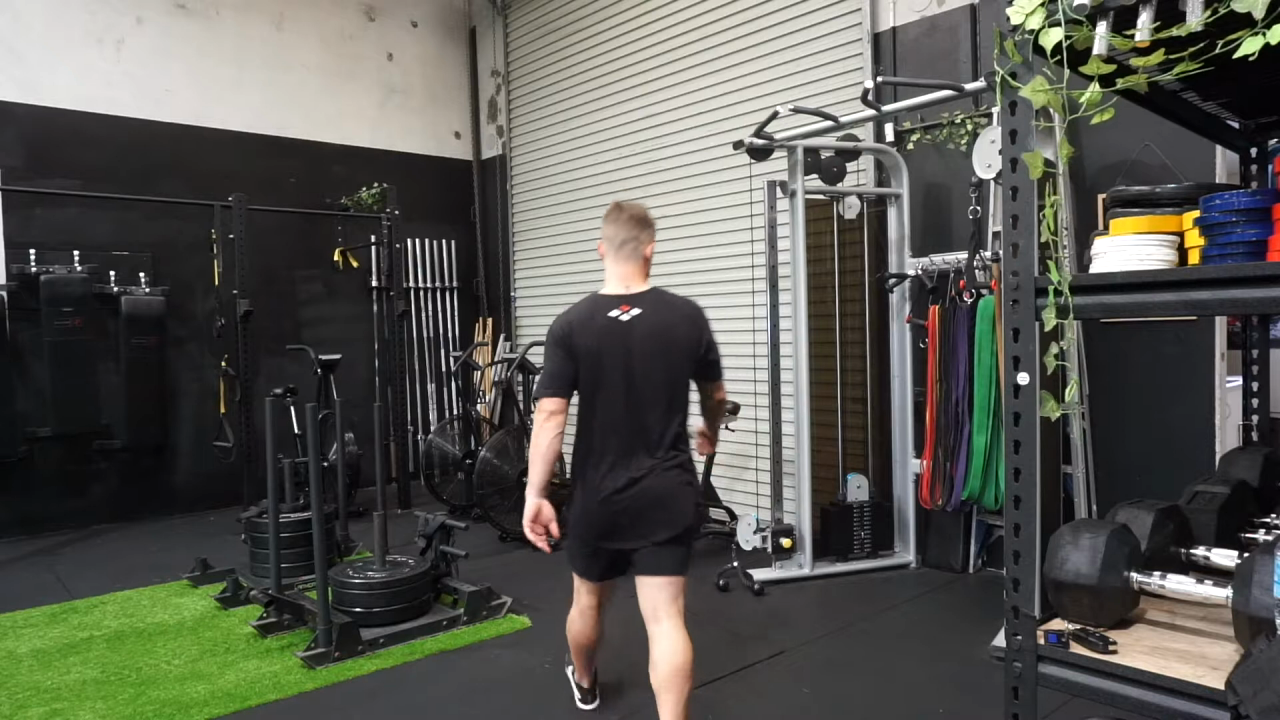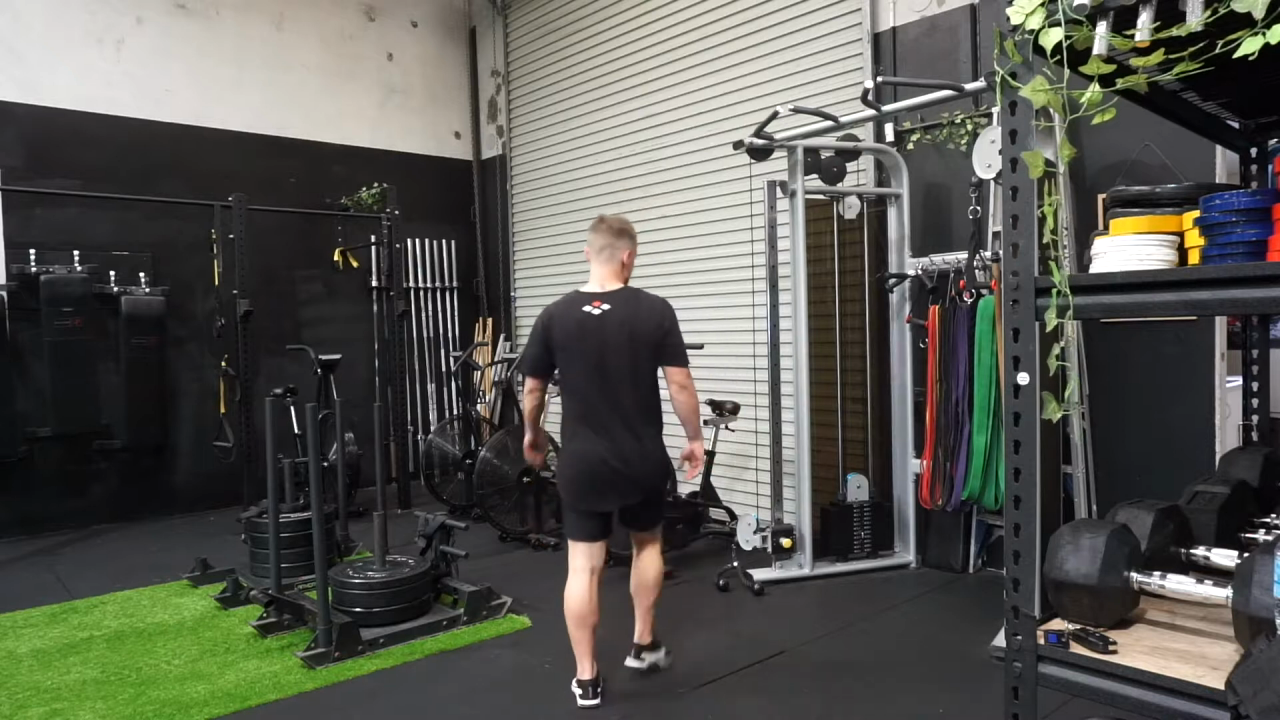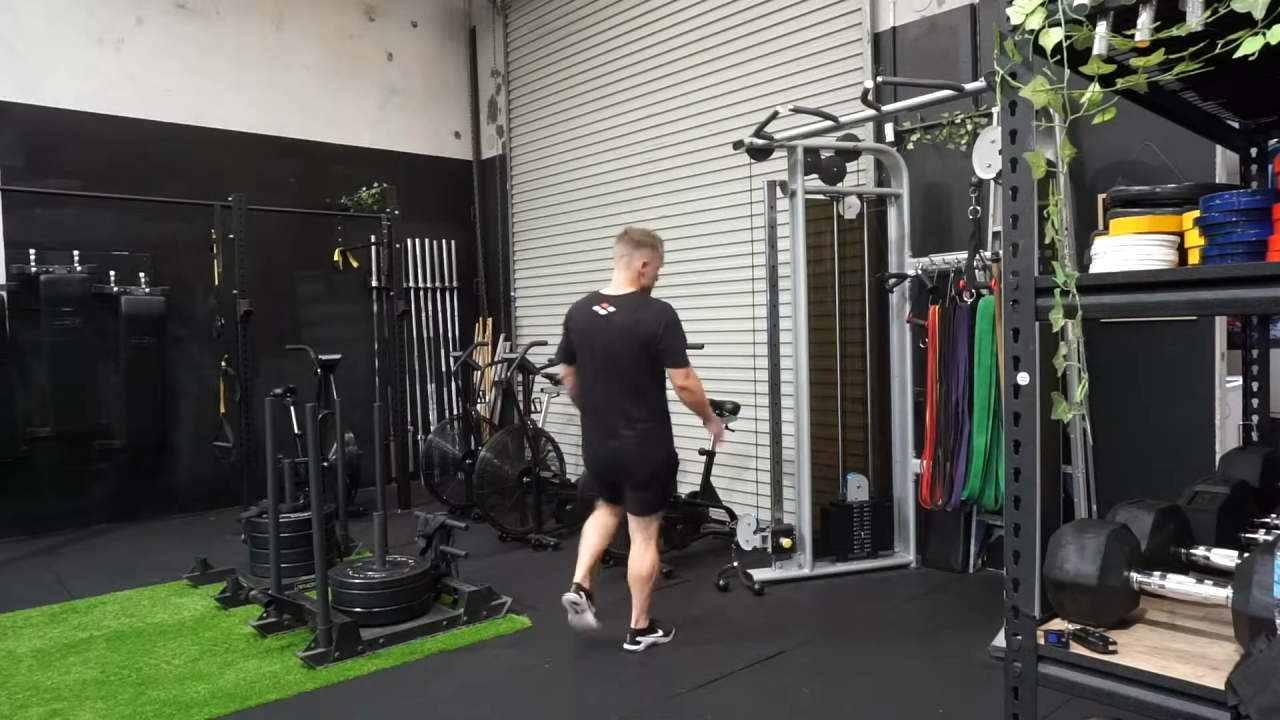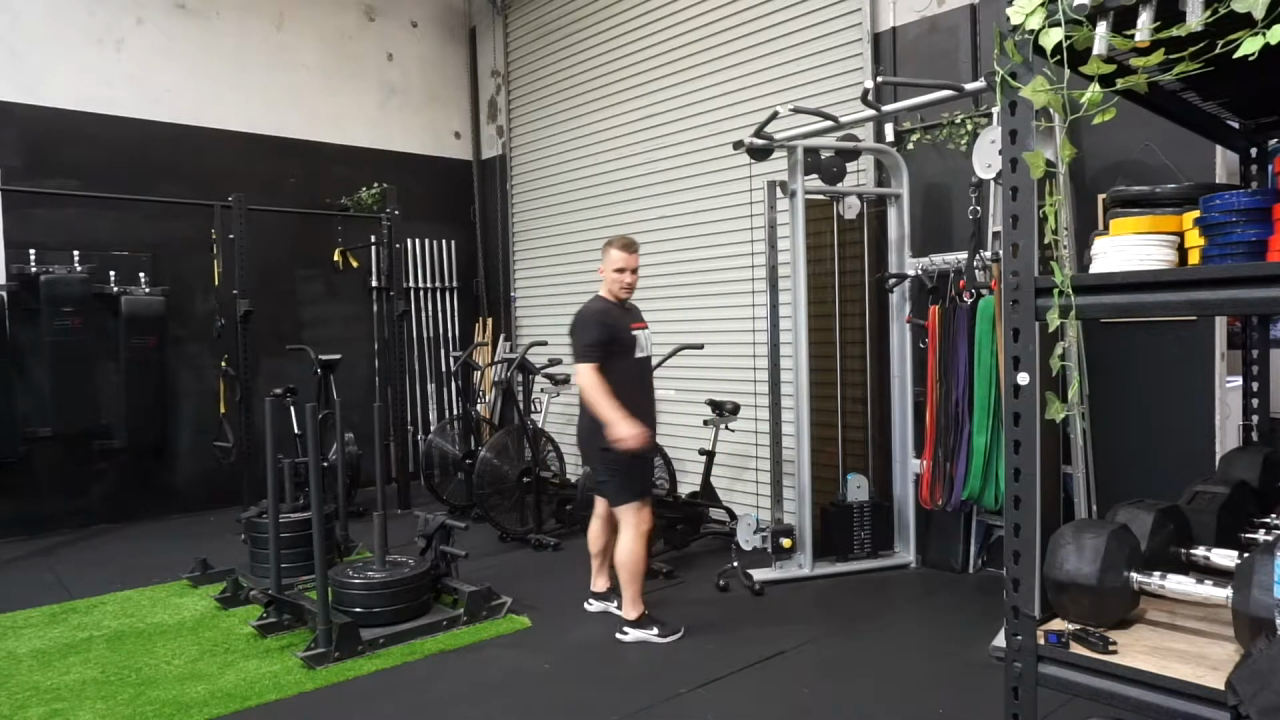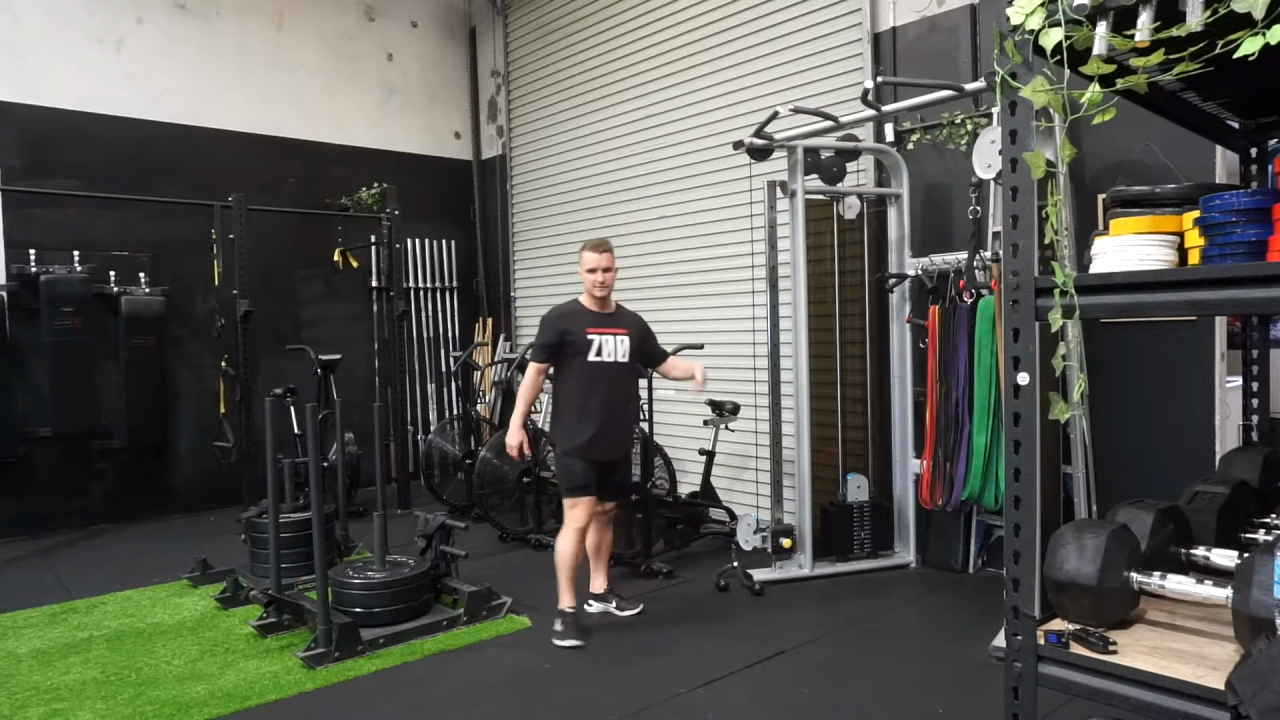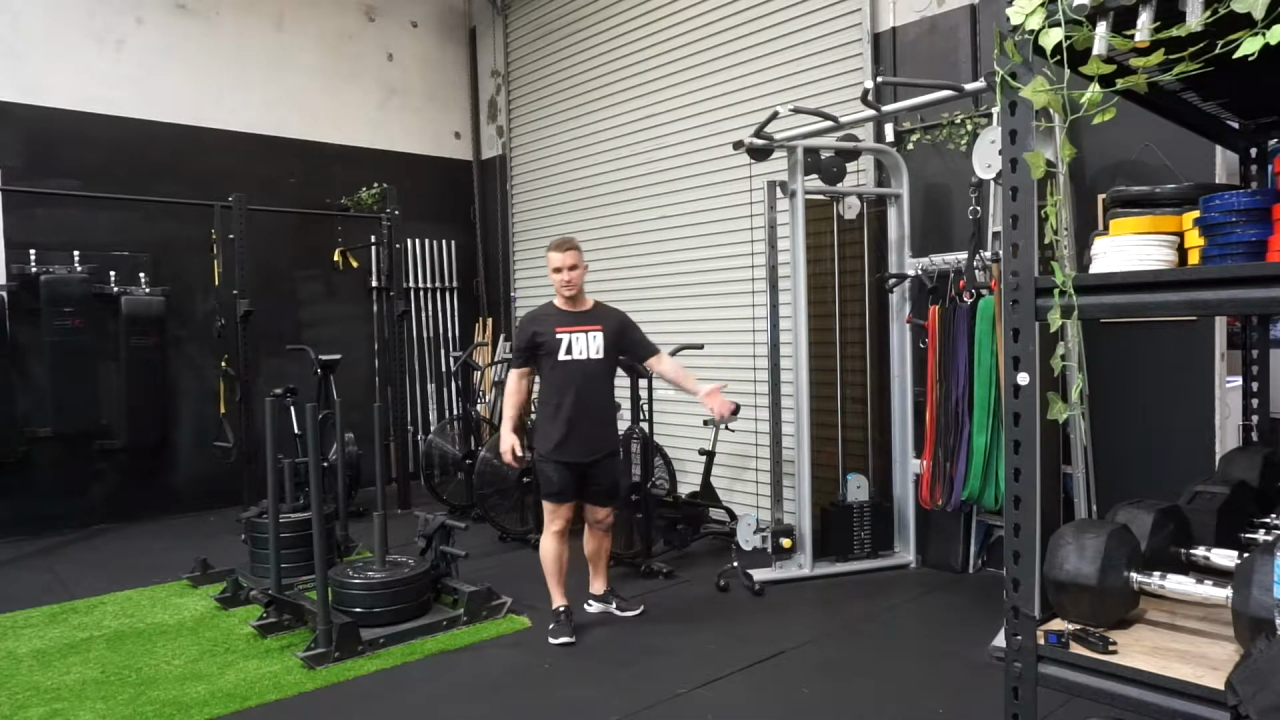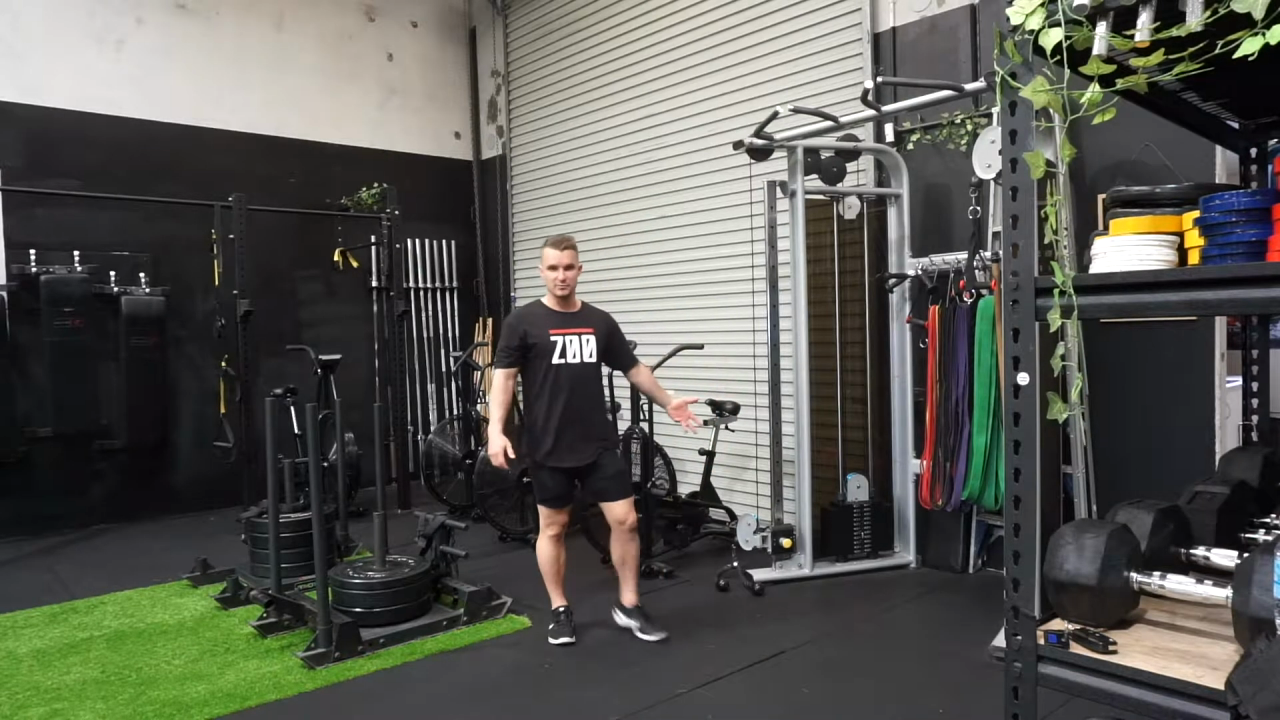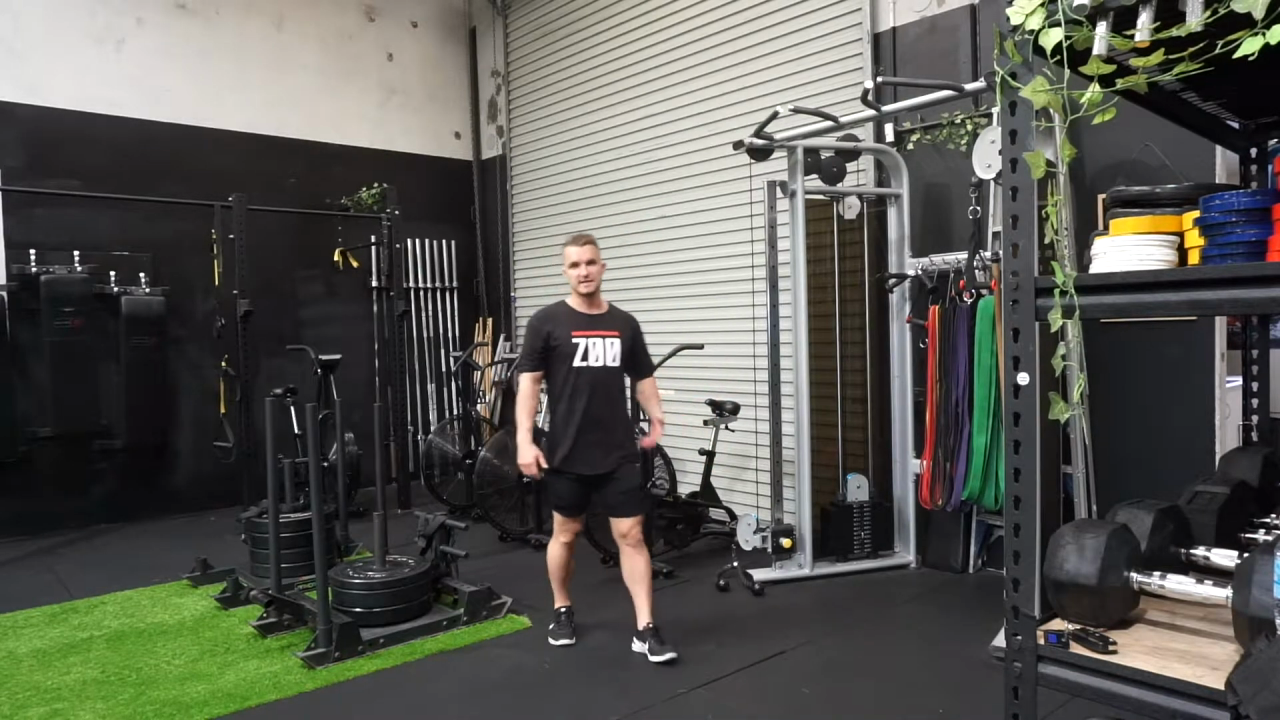
dt=0.4s
person 1, frame 1
left shoulder: (572, 324)
right shoulder: (687, 317)
left elbow: (550, 414)
right elbow: (715, 396)
left wrist: (535, 494)
right wrist: (711, 430)
left hip: (597, 494)
right hip: (666, 494)
left knee: (588, 597)
right knee: (665, 617)
person 1, frame 2
left shoulder: (555, 316)
right shoulder: (655, 311)
left elbow: (533, 388)
right elbow: (680, 383)
left wrist: (532, 435)
right wrist: (694, 438)
left hip: (582, 461)
right hip: (643, 458)
left knee: (584, 568)
right knee: (647, 546)
left ankle: (587, 679)
right ankle: (644, 643)
person 1, frame 3
left shoulder: (578, 313)
right shoulder: (658, 314)
left elbow: (567, 374)
right elbow: (683, 380)
right wrist: (711, 419)
left hip: (598, 444)
right hip: (647, 447)
left knee: (608, 510)
right knee: (645, 536)
left ankle: (579, 586)
right ankle: (640, 627)
person 1, frame 4
left shoulder: (631, 312)
right shoulder: (595, 315)
right elbow: (586, 374)
left wrist: (633, 419)
right wrist: (618, 421)
left hip: (623, 437)
right hip: (613, 438)
left knee: (606, 511)
right knee: (636, 522)
left ankle: (600, 591)
right ankle: (634, 618)
person 1, frame 5
left shoulder: (632, 322)
right shoulder: (561, 319)
left elbow: (662, 364)
right elbow: (536, 371)
left wrist: (694, 370)
right wrist: (517, 423)
left hip: (617, 442)
right hip: (575, 441)
left knee: (605, 515)
right knee: (578, 521)
left ankle: (600, 591)
right ankle: (566, 611)
person 1, frame 6
left shoulder: (613, 320)
right shoulder: (535, 322)
left elbow: (656, 360)
right elbow: (518, 377)
left wrist: (699, 389)
right wrist: (507, 429)
left hip: (602, 444)
right hip: (555, 445)
left knee: (601, 520)
right knee: (557, 524)
left ankle: (600, 593)
right ankle: (559, 610)
person 1, frame 7
left shoulder: (600, 321)
right shoulder: (523, 321)
left elbow: (633, 368)
right elbow: (504, 378)
left wrist: (667, 402)
right wrist: (496, 431)
left hip: (598, 443)
right hip: (548, 447)
left knee: (625, 520)
right knee: (553, 527)
left ankle: (629, 604)
right ankle: (560, 610)
person 1, frame 8
left shoulder: (625, 324)
right shoulder: (547, 322)
left elbow: (643, 377)
right elbow: (529, 382)
left wrist: (656, 418)
right wrist: (525, 440)
left hip: (619, 453)
right hip: (568, 453)
left knee: (631, 536)
right knee: (566, 533)
left ankle: (645, 629)
right ankle: (562, 611)
